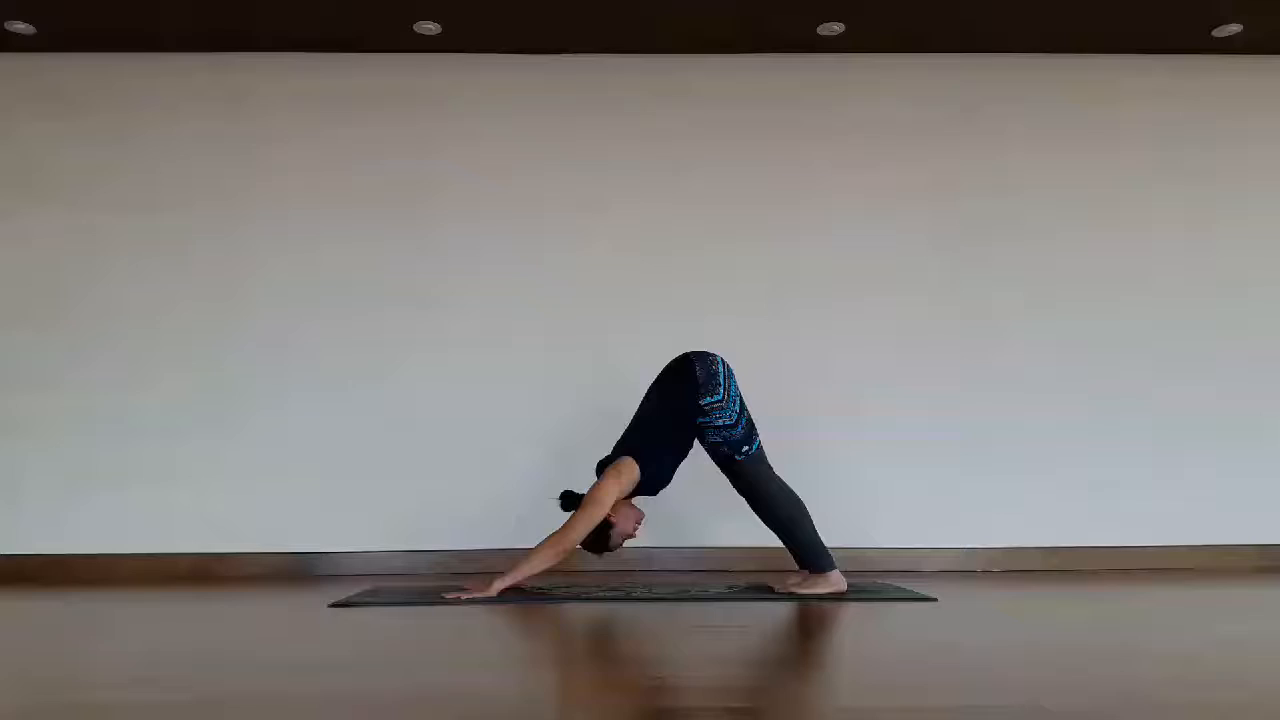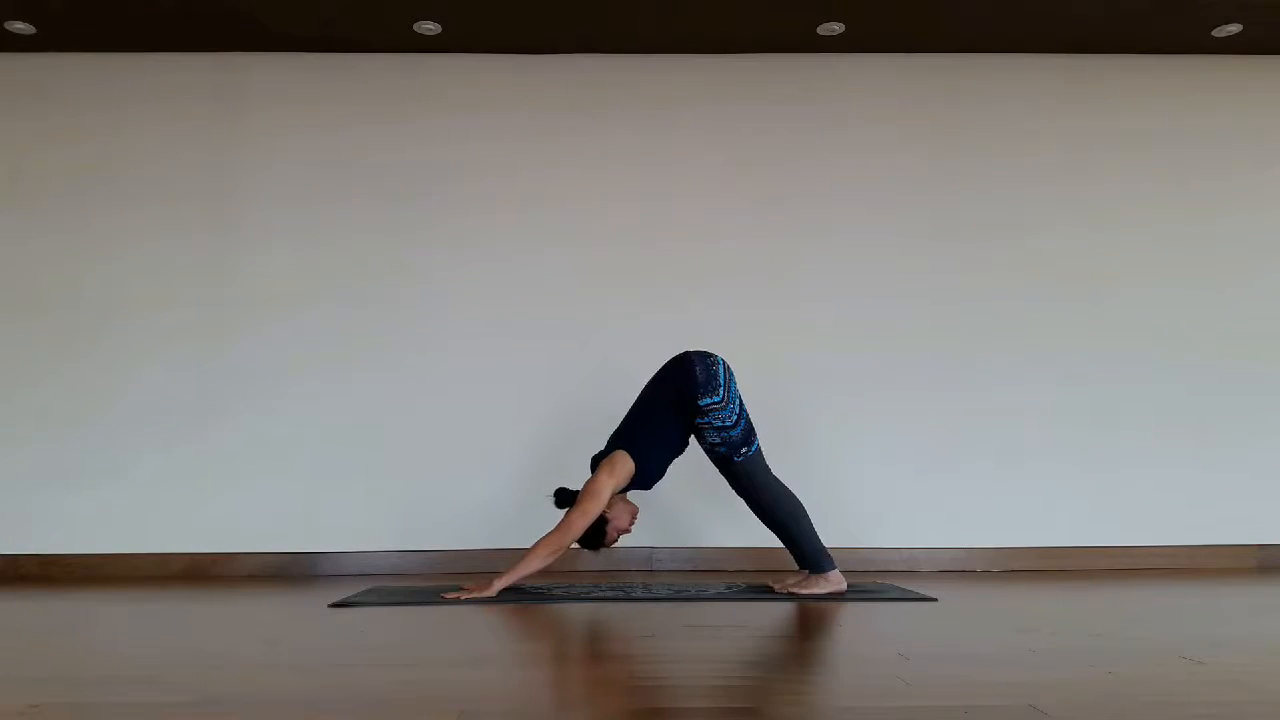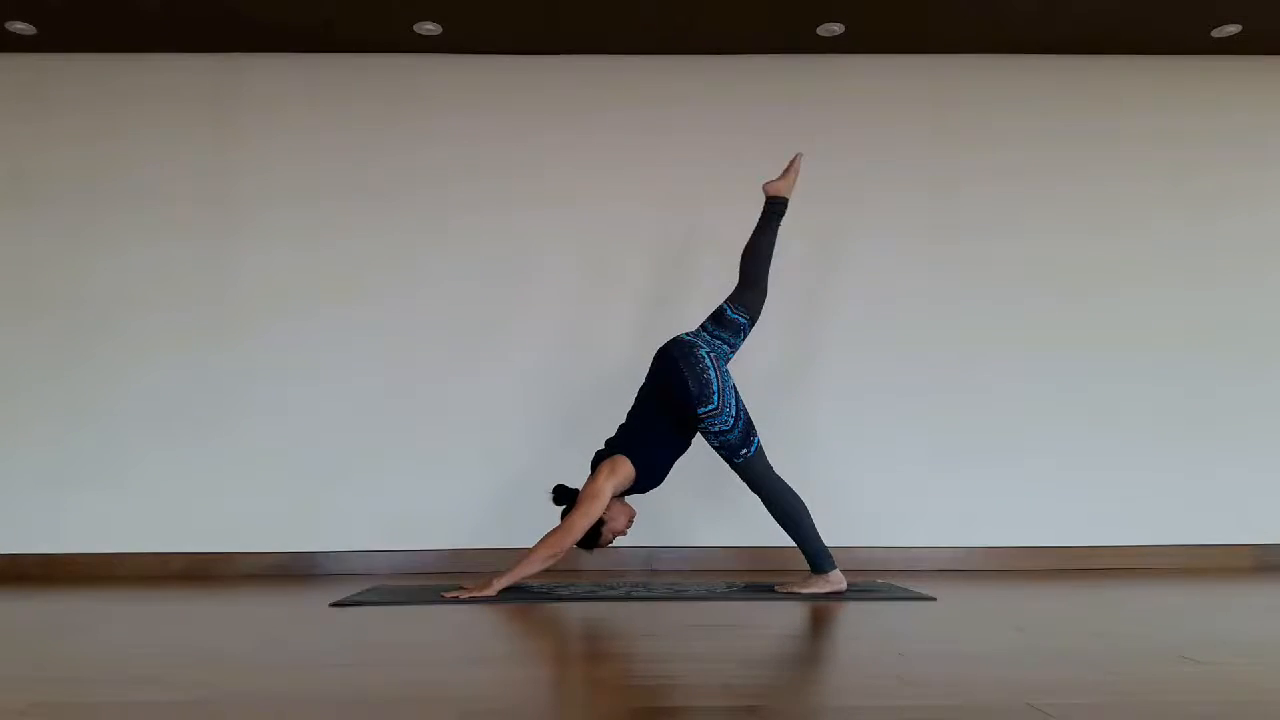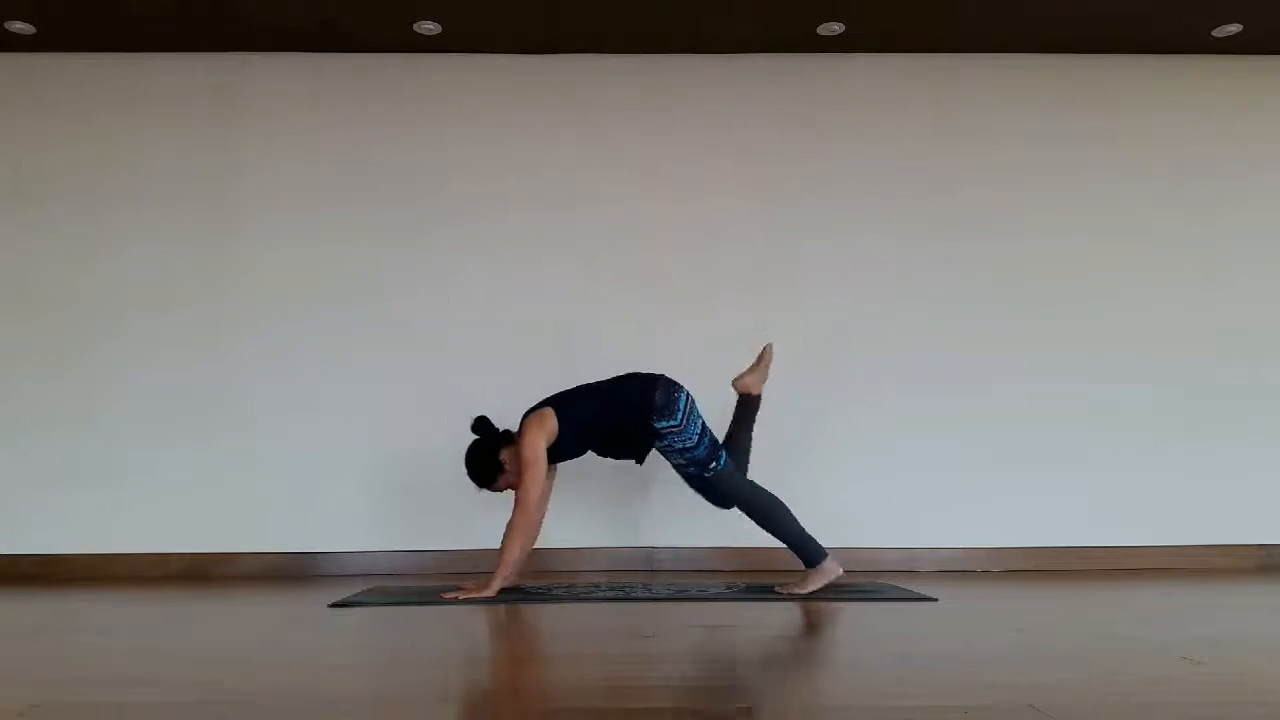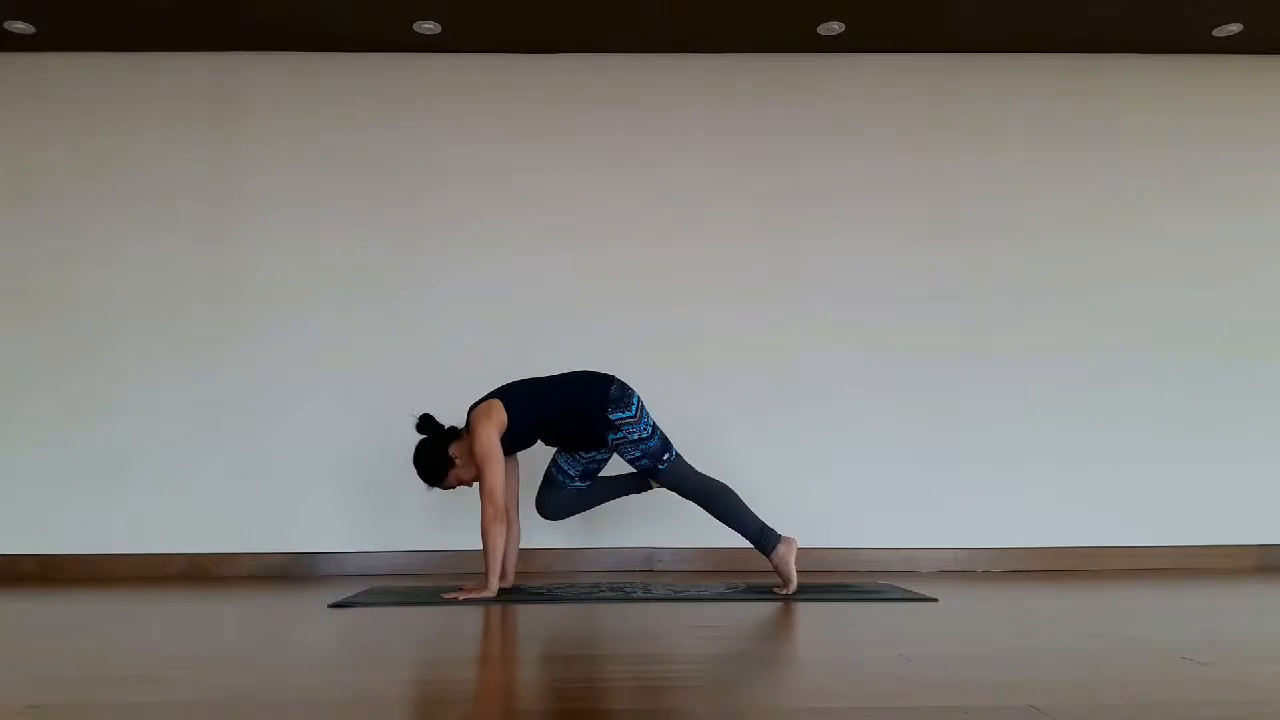
dt=0.4s
person 1, frame 1
left shoulder: (616, 482)
right shoulder: (615, 484)
left elbow: (560, 545)
right elbow: (561, 545)
right wrist: (502, 582)
left hip: (703, 382)
right hip: (696, 390)
left knee: (759, 482)
right knee: (753, 485)
left ankle: (827, 572)
right ankle: (811, 566)
person 1, frame 2
left shoulder: (606, 479)
right shoulder: (608, 477)
left elbow: (555, 543)
right elbow: (556, 544)
left wrist: (494, 585)
right wrist: (500, 580)
left hip: (703, 383)
right hip: (695, 379)
left knee: (756, 481)
right knee: (752, 480)
left ankle: (825, 571)
right ankle: (815, 566)
person 1, frame 3
left shoulder: (607, 482)
right shoulder: (607, 480)
left elbow: (558, 544)
right elbow: (559, 541)
left wrist: (494, 584)
right wrist: (501, 580)
left hip: (693, 374)
right hip: (683, 364)
left knee: (762, 479)
right knee: (748, 298)
left ankle: (827, 573)
right ankle: (776, 197)
person 1, frame 4
left shoulder: (533, 436)
right shoulder: (539, 441)
left elbow: (525, 518)
right elbow: (533, 514)
left wrist: (494, 584)
right wrist: (507, 573)
left hip: (660, 406)
right hip: (644, 415)
left knee: (730, 488)
right knee: (726, 489)
left ankle: (820, 561)
right ankle: (749, 390)
person 1, frame 5
left shoulder: (486, 429)
right shoulder: (496, 437)
left elbow: (496, 512)
right elbow: (508, 512)
left wrist: (490, 585)
right wrist: (507, 574)
left hip: (610, 408)
right hip: (590, 423)
left knee: (687, 482)
right knee: (553, 504)
left ankle: (778, 547)
right ankle: (649, 476)
